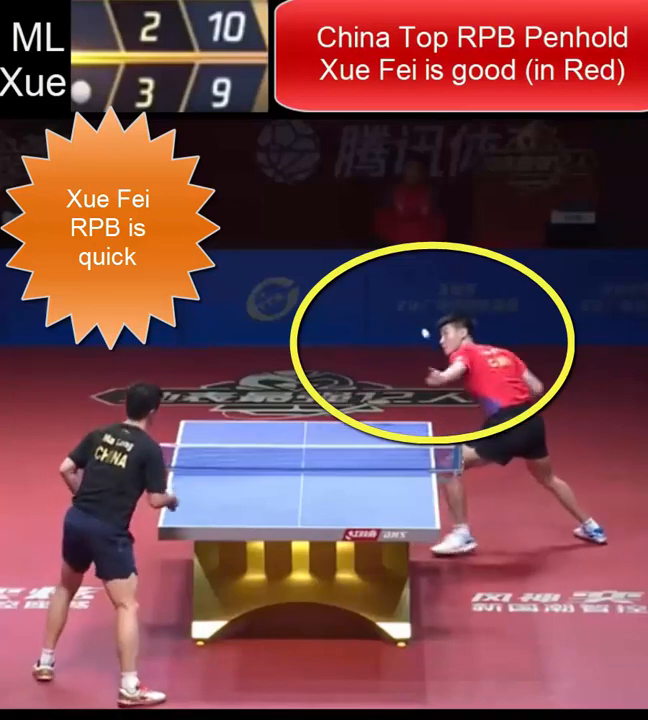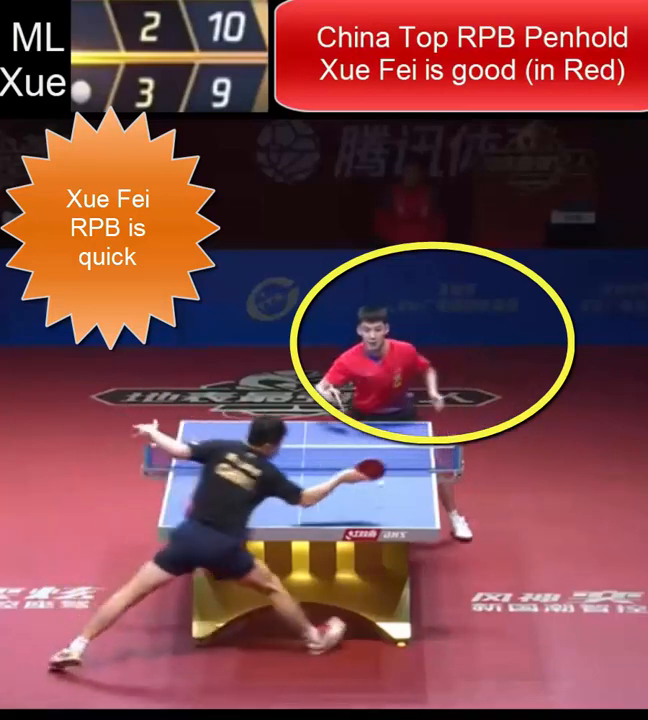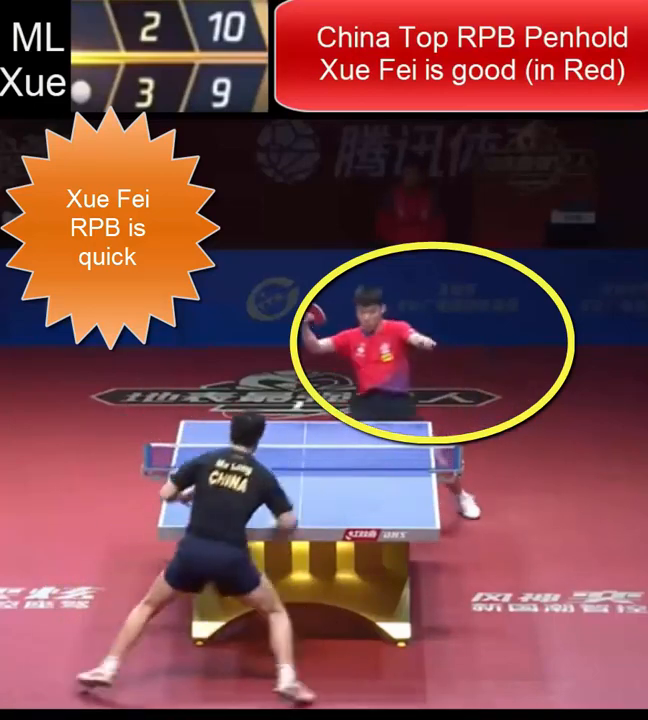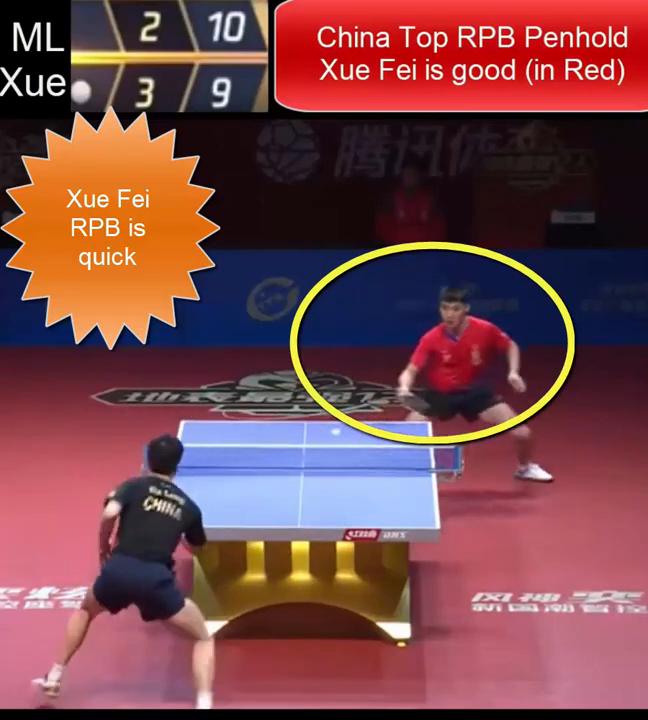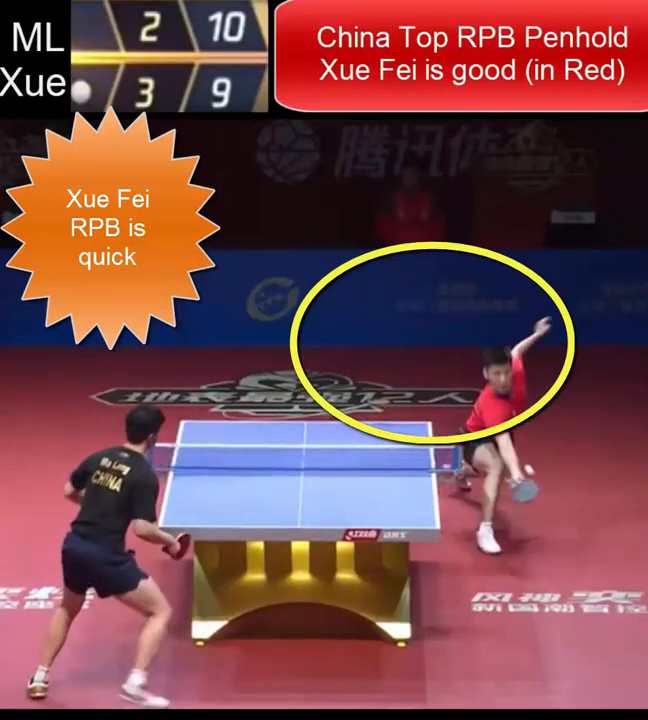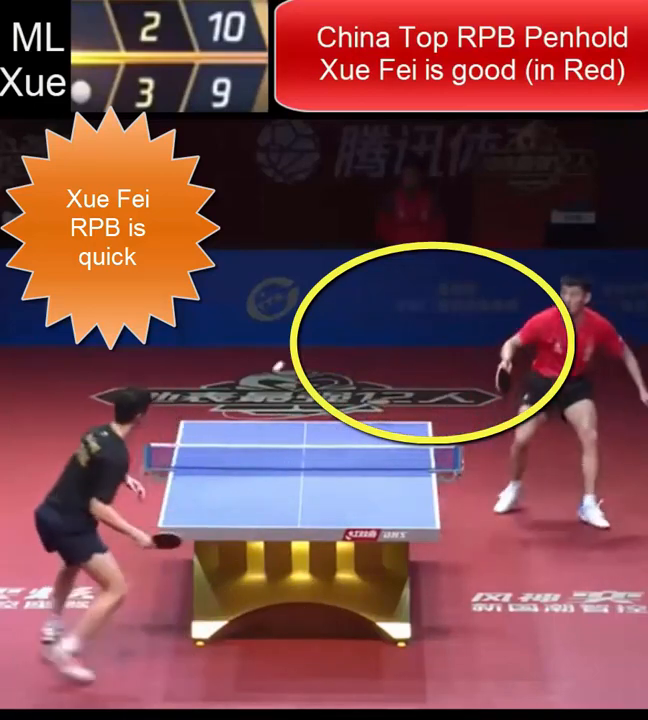
dt=0.7s
person 1, frame 1
left shoulder: (98, 435)
right shoulder: (149, 449)
left elbow: (66, 469)
right elbow: (156, 499)
right wrist: (172, 498)
left hip: (75, 520)
right hip: (109, 532)
left knee: (65, 589)
right knee: (128, 607)
left ankle: (45, 662)
right ankle: (129, 687)
person 1, frame 2
left shoulder: (219, 449)
right shoulder: (269, 474)
left elbow: (177, 450)
right elbow: (306, 499)
left wrist: (152, 432)
right wrist: (341, 478)
left hip: (189, 536)
right hip: (224, 547)
left knee: (132, 592)
right knee: (272, 587)
left ankle: (75, 650)
right ankle: (317, 638)
person 1, frame 3
left shoulder: (204, 461)
right shoulder: (263, 477)
left elbow: (166, 494)
right elbow: (288, 523)
left wrist: (189, 495)
right wrist: (288, 522)
left hip: (192, 552)
right hip: (230, 560)
left knee: (148, 605)
right knee: (276, 612)
left ankle: (106, 670)
right ankle: (286, 682)
person 1, frame 4
left shoulder: (132, 487)
right shoulder: (189, 506)
left elbow: (110, 514)
right elbow: (197, 548)
left wrist: (103, 546)
left hip: (118, 571)
right hip: (157, 581)
left knee: (86, 611)
right knee: (203, 639)
left ankle: (53, 679)
right ankle: (204, 705)
person 1, frame 5
left shoulder: (99, 457)
right shoulder: (145, 476)
left elbow: (69, 492)
right elbow: (141, 529)
right wrist: (168, 541)
left hip: (73, 546)
right hip: (106, 556)
left knee: (66, 609)
right knee: (160, 612)
left ankle: (39, 680)
right ankle: (135, 684)
person 1, frame 6
left shoulder: (98, 434)
right shoulder: (116, 456)
right elbow: (99, 508)
left wrist: (125, 478)
right wrist: (135, 533)
left hip: (49, 514)
right hip: (72, 525)
left knee: (72, 567)
right knee: (116, 591)
left ankle: (53, 628)
right ankle: (66, 651)
person 2, frame 1
left shoulder: (462, 353)
right shoulder: (504, 353)
left elbow: (454, 372)
right elbow: (537, 387)
left wrist: (441, 378)
left hip: (504, 424)
right hip: (531, 421)
right knee: (547, 478)
left ankle: (462, 534)
right ankle: (591, 528)
person 2, frame 2
left shoulder: (405, 351)
right shoulder: (348, 360)
left elbow: (428, 370)
right elbow: (320, 387)
left wrist: (433, 392)
right wrist: (327, 393)
left hip: (401, 415)
right hip: (365, 418)
left ankle: (455, 518)
person 2, frame 3
left shoulder: (398, 328)
right shoulder: (350, 338)
left elbow: (417, 339)
right elbow: (315, 347)
left wrist: (424, 342)
right wrist: (305, 326)
left hip: (400, 402)
right hip: (365, 405)
left ankle: (461, 497)
person 2, frame 4
left shoulder: (484, 329)
right shoulder: (431, 339)
left elbow: (511, 346)
right elbow: (410, 371)
left wrist: (513, 372)
right wrist: (404, 388)
left hip: (475, 391)
right hip: (439, 394)
left knee: (522, 433)
left ankle: (525, 467)
person 2, frame 5
left shoulder: (516, 371)
right shoulder: (490, 406)
left elbow: (516, 351)
right elbow: (503, 443)
left wrist: (537, 334)
right wrist: (515, 470)
left hip: (498, 436)
right hip: (477, 439)
left knee: (509, 476)
right knee: (496, 468)
left ankle: (462, 475)
right ankle: (485, 529)
person 2, frame 6
left shoulder: (600, 326)
right shoulder: (545, 320)
left elbow: (626, 354)
right elbow: (511, 343)
right wrist: (506, 360)
left hip: (575, 384)
right hip: (542, 382)
left knee: (590, 438)
right knee: (521, 440)
left ankle: (589, 505)
right ankle: (514, 488)
